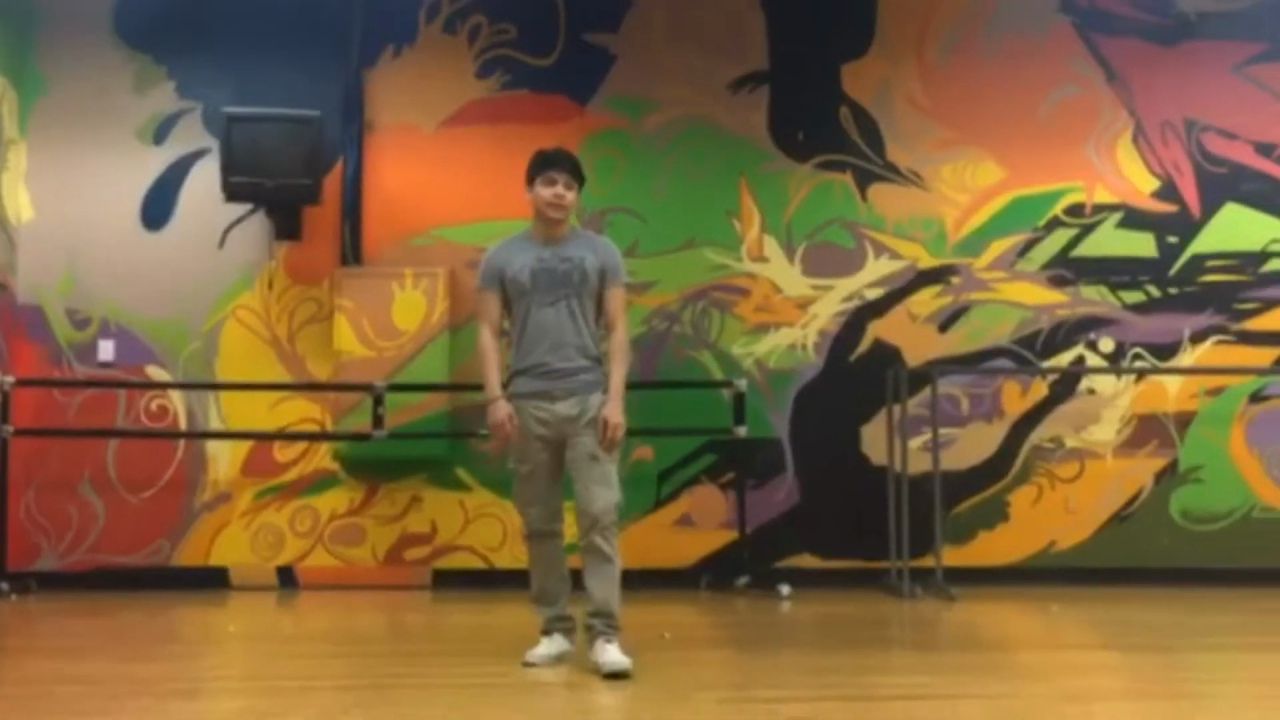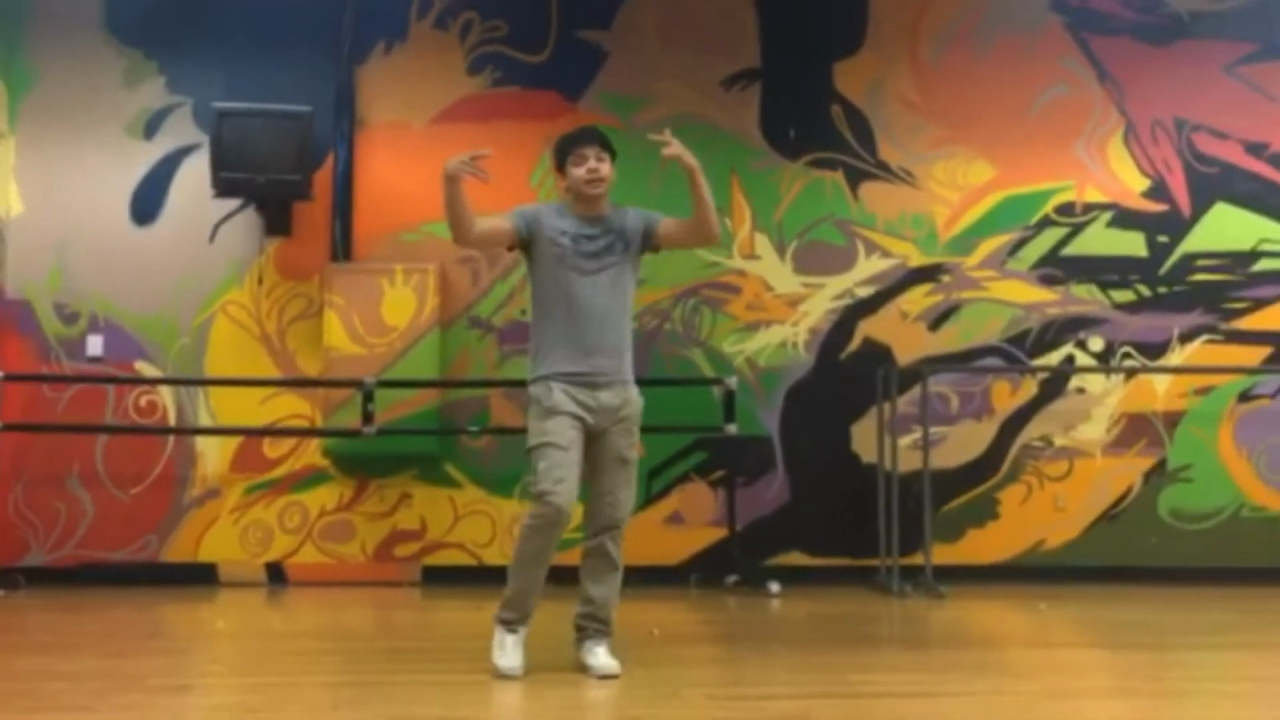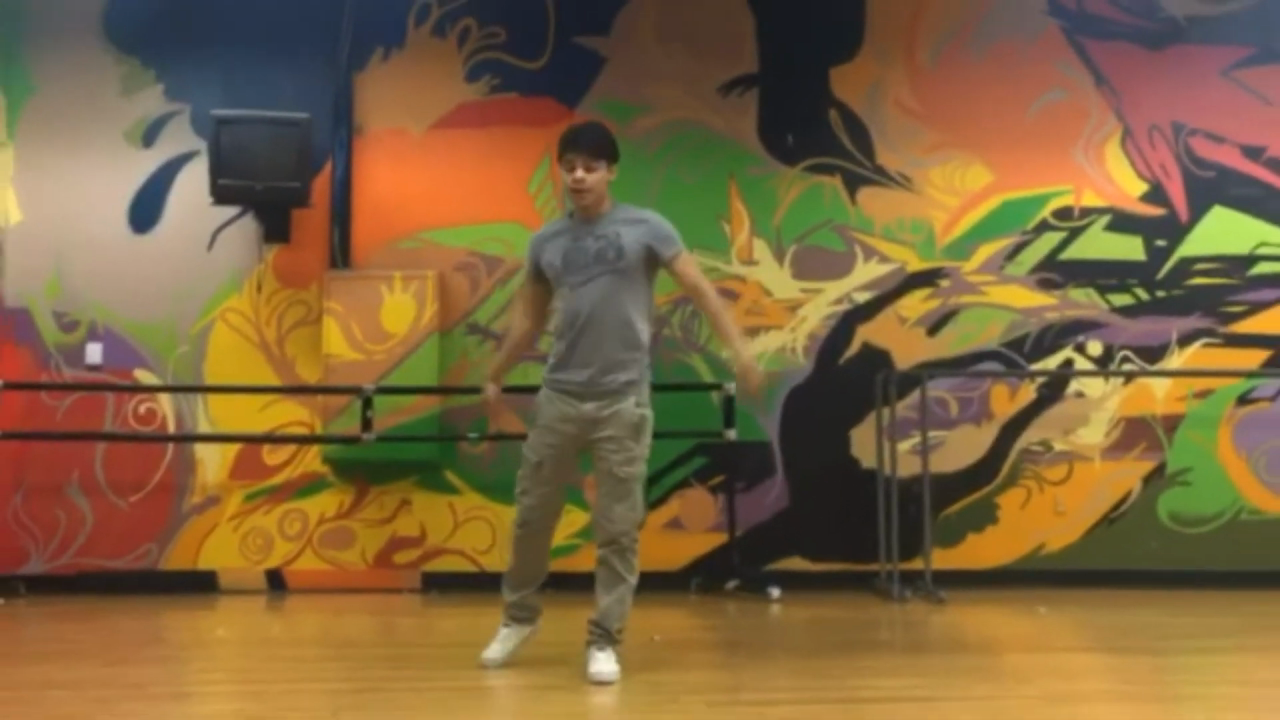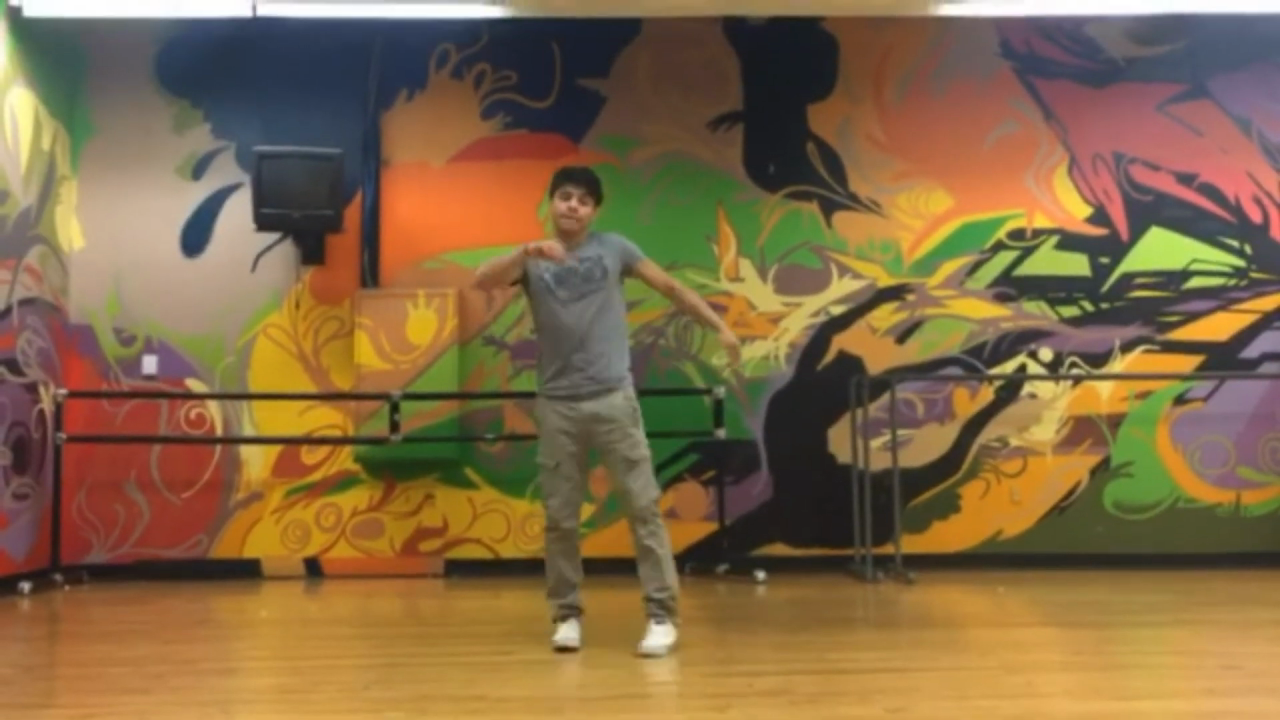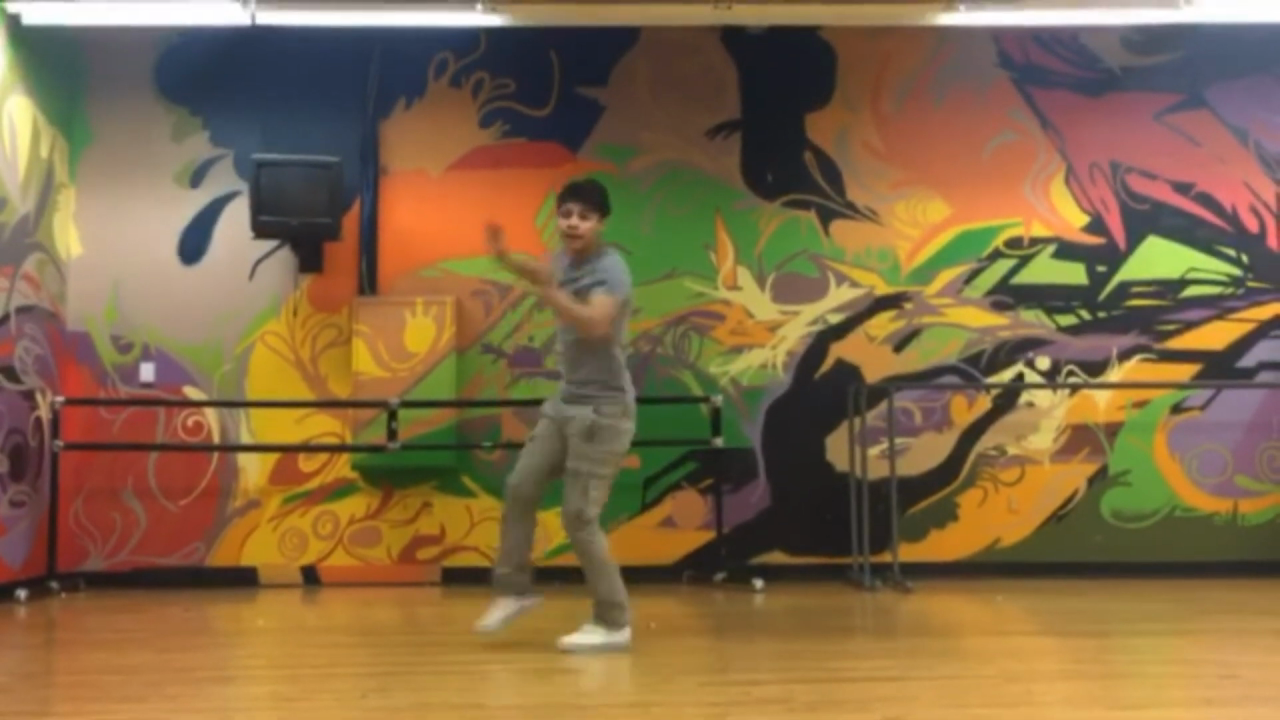
dt=1s
person 1, frame 1
left shoulder: (602, 253)
right shoulder: (501, 258)
left elbow: (616, 330)
right elbow: (488, 333)
left wrist: (615, 400)
right wrist: (495, 398)
left hip: (589, 401)
right hip: (528, 403)
left knee: (600, 514)
right knee: (540, 523)
left ankle: (603, 634)
right ankle: (556, 629)
person 1, frame 2
left shoulder: (633, 224)
right shoulder: (539, 221)
left elbow: (705, 234)
right elbow: (467, 236)
left wrist: (692, 170)
right wrist: (452, 185)
left hip: (619, 392)
right hip: (557, 388)
left knee: (610, 518)
right knee: (553, 503)
left ankle: (594, 635)
right ankle: (511, 621)
person 1, frame 3
left shoulder: (644, 227)
right shoulder: (547, 242)
left elbow: (698, 286)
right elbow: (530, 316)
left wrist: (738, 348)
right wrist: (496, 376)
left hip: (622, 401)
right hip: (559, 398)
left knee: (618, 529)
right knee: (533, 515)
left ankle: (604, 639)
right ankle: (519, 616)
person 1, frame 4
left shoulder: (614, 248)
right shoulder: (531, 258)
left elbow: (671, 287)
right elbow: (482, 281)
left wrist: (720, 327)
right wrist: (527, 252)
left hip: (614, 398)
right hip: (556, 404)
left knee: (642, 503)
right knee: (560, 517)
left ankle: (661, 614)
right ankle: (568, 615)
person 1, frame 5
left shoulder: (611, 269)
right shoulder: (565, 260)
left elbow: (592, 326)
right elbow: (546, 284)
left wrist: (548, 288)
right wrist: (506, 259)
left hip: (605, 411)
right hip: (567, 402)
left knee: (579, 517)
right knee: (519, 490)
left ankle: (613, 622)
right ankle: (515, 590)
